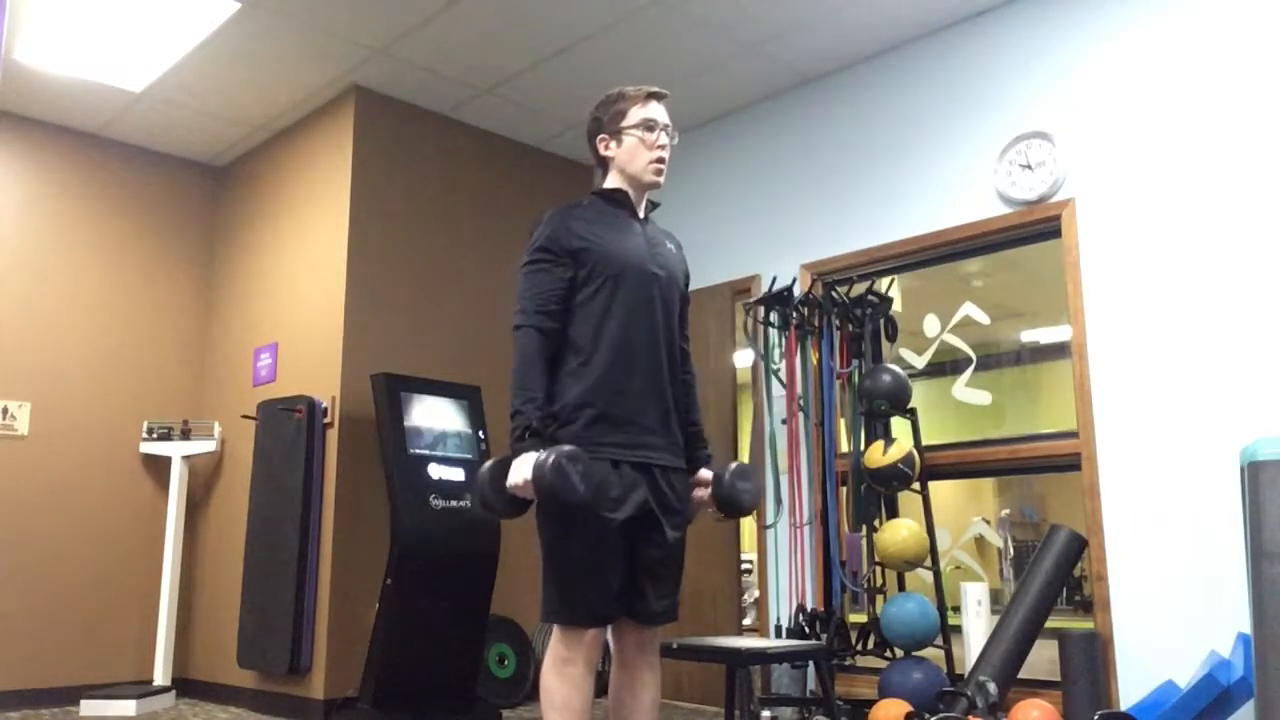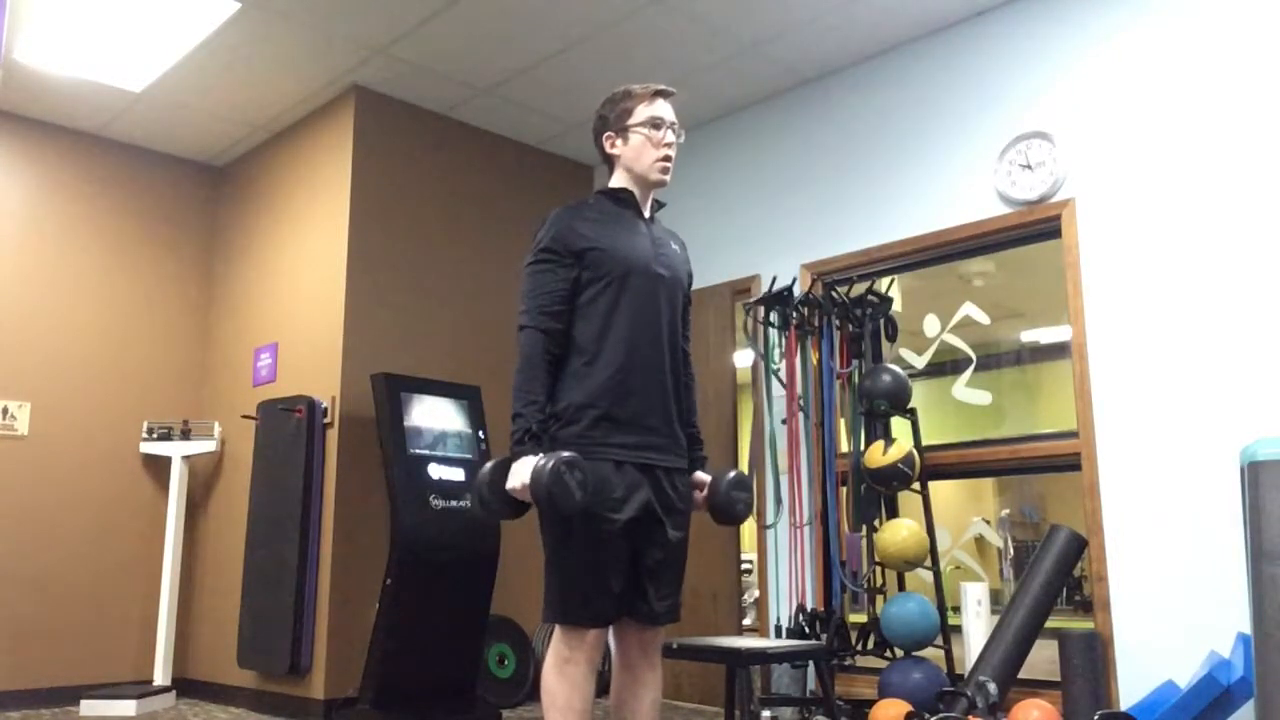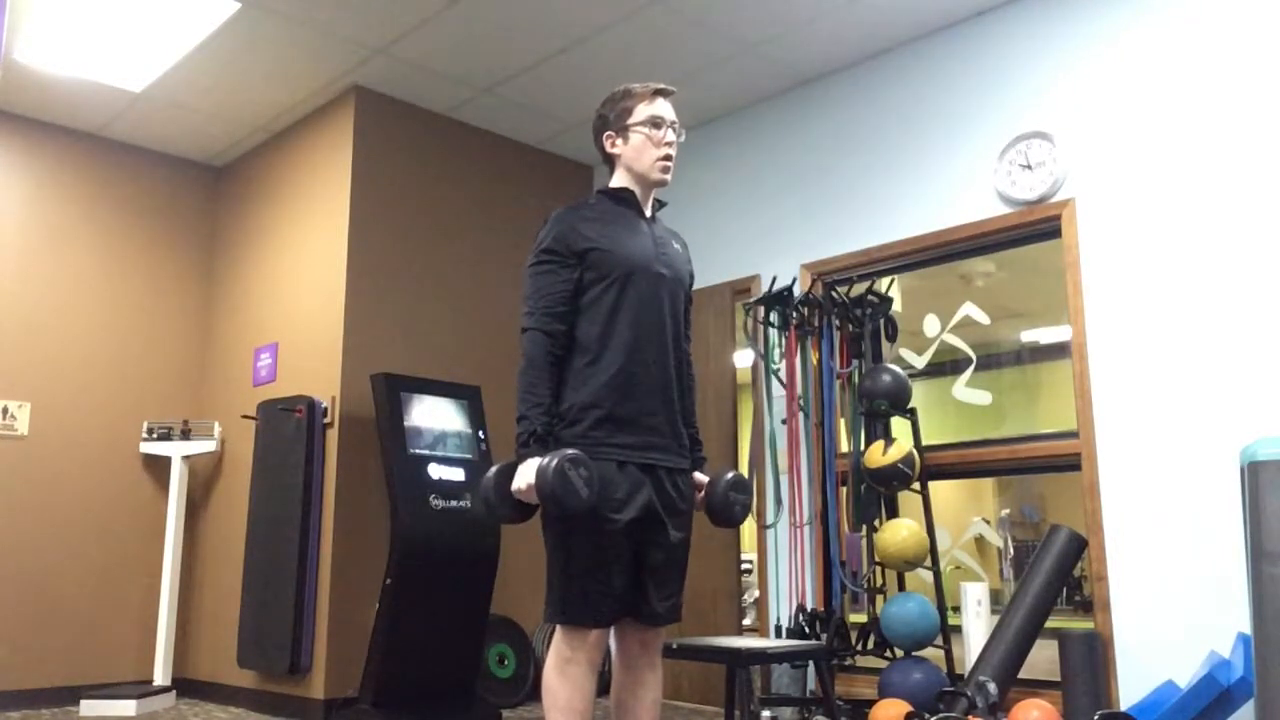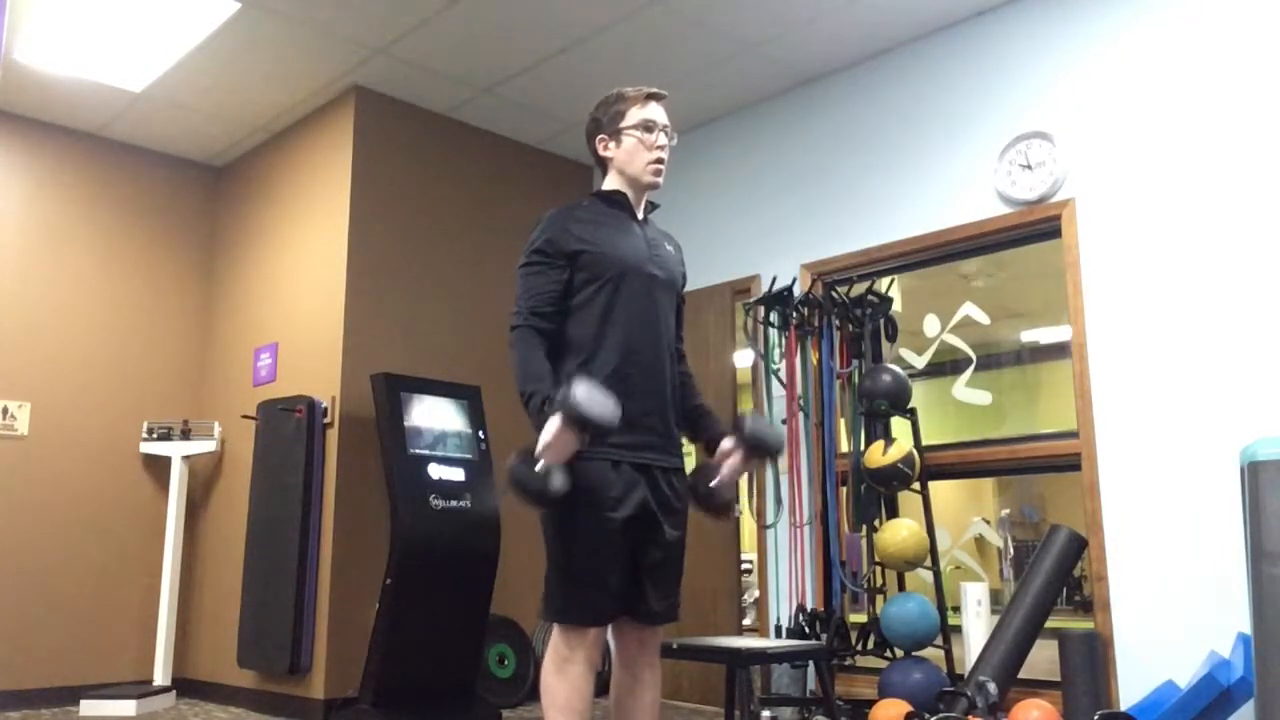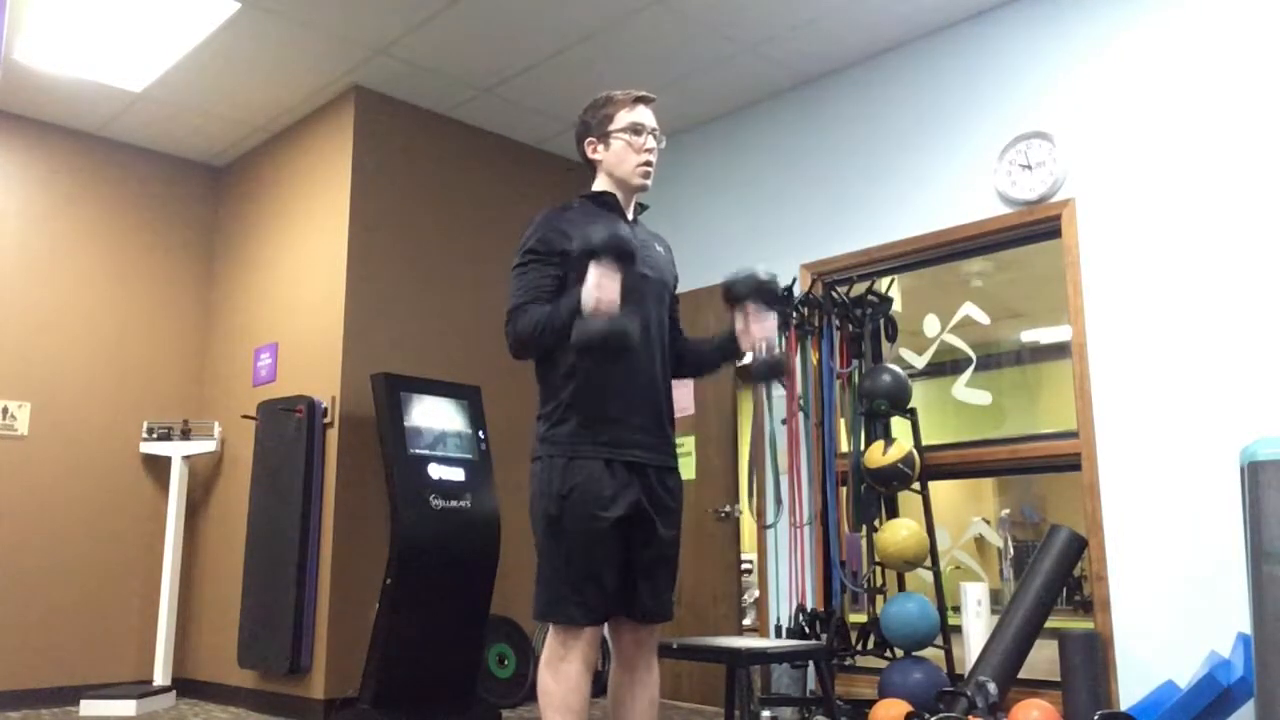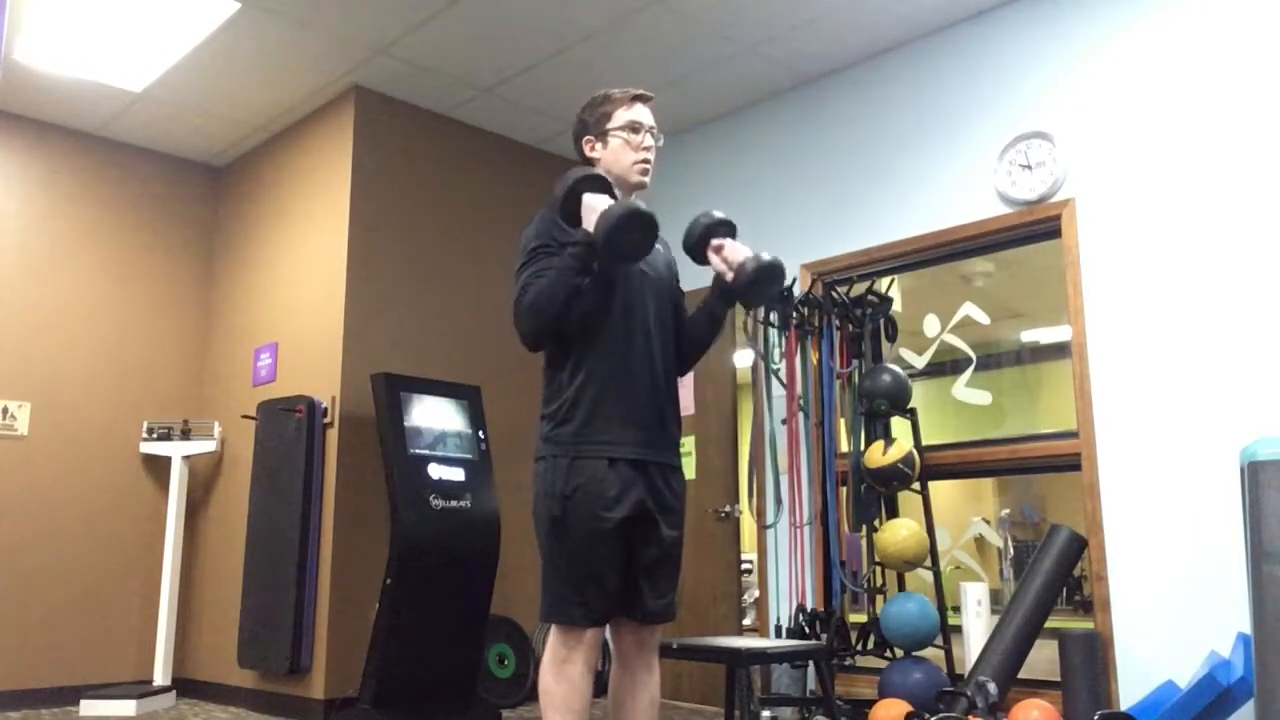
dt=0.3s
person 1, frame 1
left shoulder: (669, 247)
right shoulder: (568, 227)
right elbow: (533, 338)
left wrist: (699, 457)
right wrist: (528, 442)
left hip: (661, 466)
right hip: (587, 460)
left knee: (643, 634)
right knee: (579, 631)
person 1, frame 2
left shoulder: (673, 246)
right shoulder: (573, 227)
right elbow: (537, 341)
left wrist: (696, 459)
right wrist: (527, 444)
left hip: (662, 468)
right hip: (590, 461)
left knee: (645, 634)
right knee: (580, 631)
person 1, frame 3
left shoulder: (675, 246)
right shoulder: (575, 226)
right elbow: (540, 341)
left wrist: (695, 459)
right wrist: (533, 446)
left hip: (664, 468)
right hip: (592, 463)
left knee: (647, 634)
right knee: (582, 631)
person 1, frame 4
left shoulder: (667, 246)
right shoulder: (567, 228)
right elbow: (527, 332)
left wrist: (714, 436)
right wrist: (547, 409)
left hip: (659, 465)
right hip: (590, 459)
left knee: (645, 632)
right knee: (579, 628)
person 1, frame 5
left shoulder: (657, 248)
right shoulder: (559, 228)
right elbow: (520, 331)
left wrist: (731, 342)
right wrist: (578, 307)
left hip: (653, 463)
right hip: (581, 459)
left knee: (641, 631)
right knee: (574, 628)
person 1, frame 6
left shoulder: (657, 246)
right shoulder: (560, 223)
right elbow: (532, 324)
left wrist: (723, 288)
right wrist: (586, 243)
left hip: (656, 462)
right hip: (584, 459)
left knee: (643, 631)
right knee: (577, 628)
